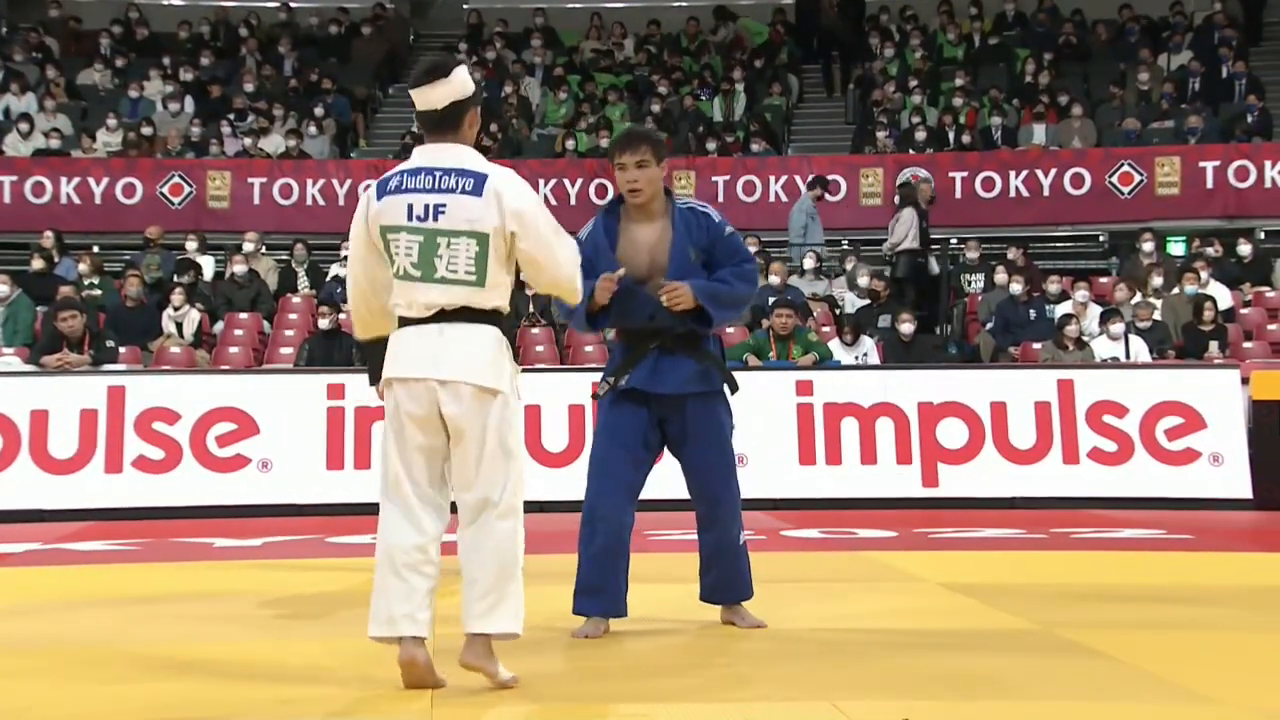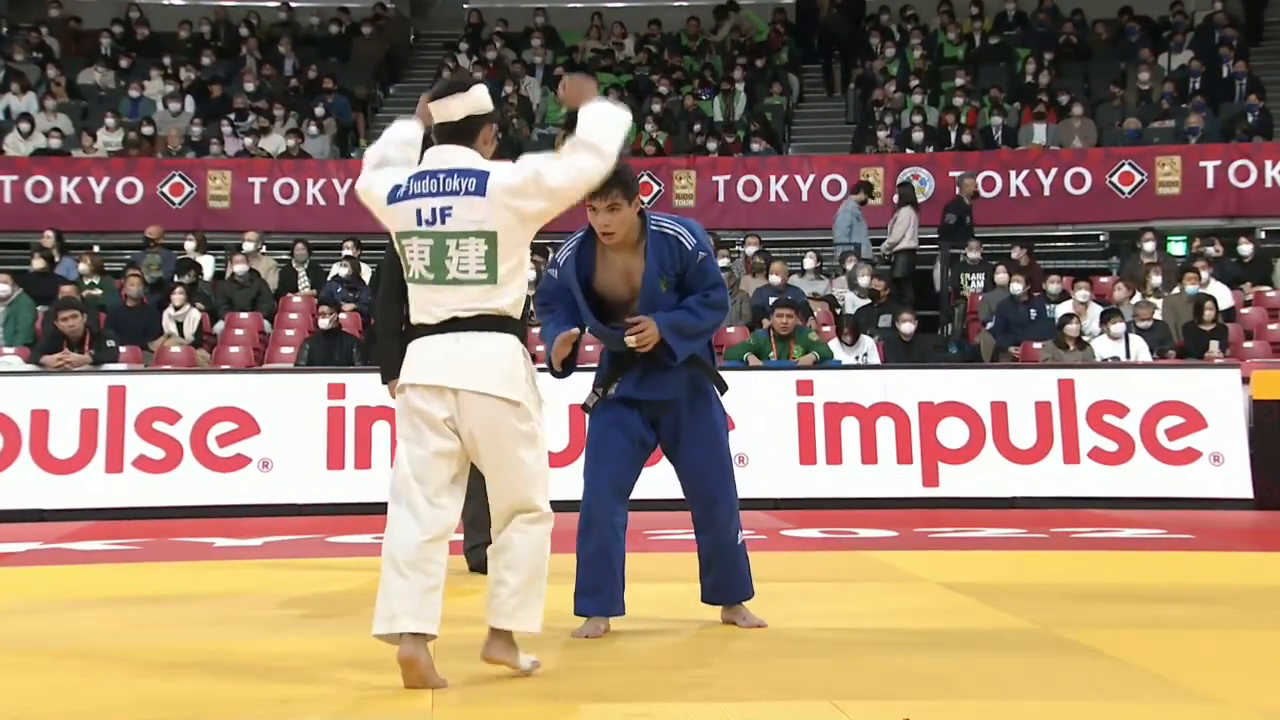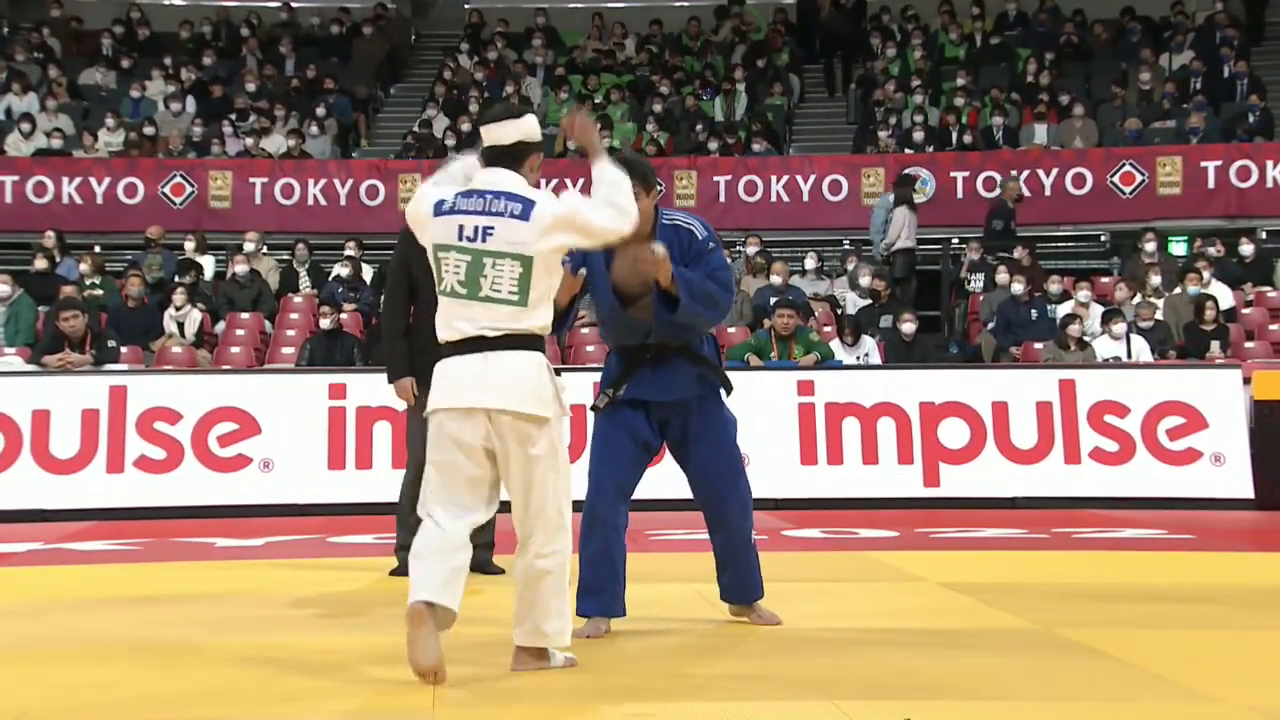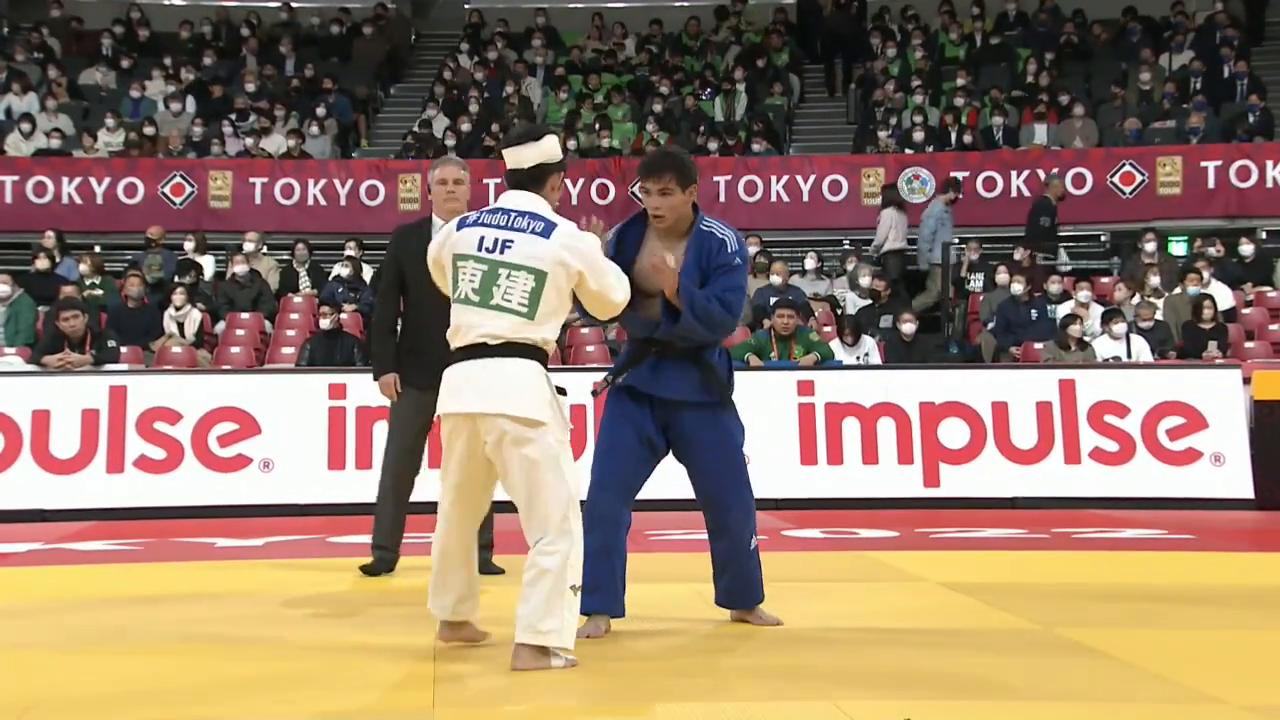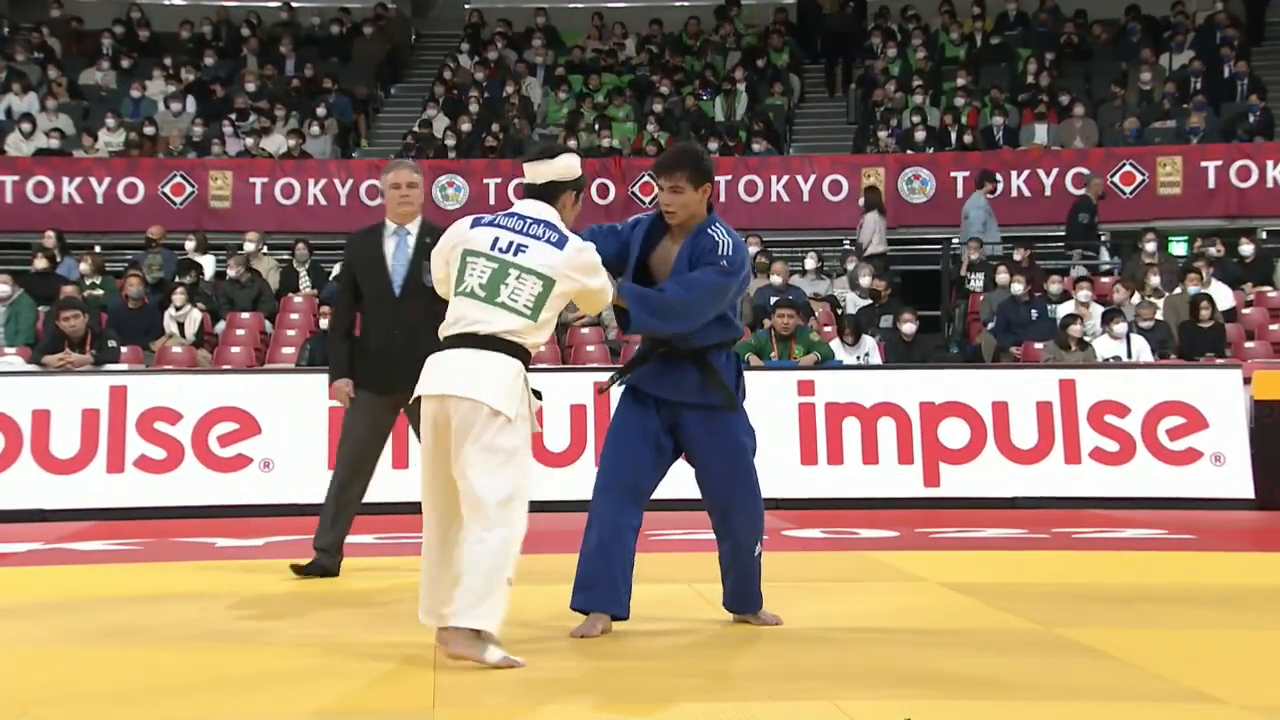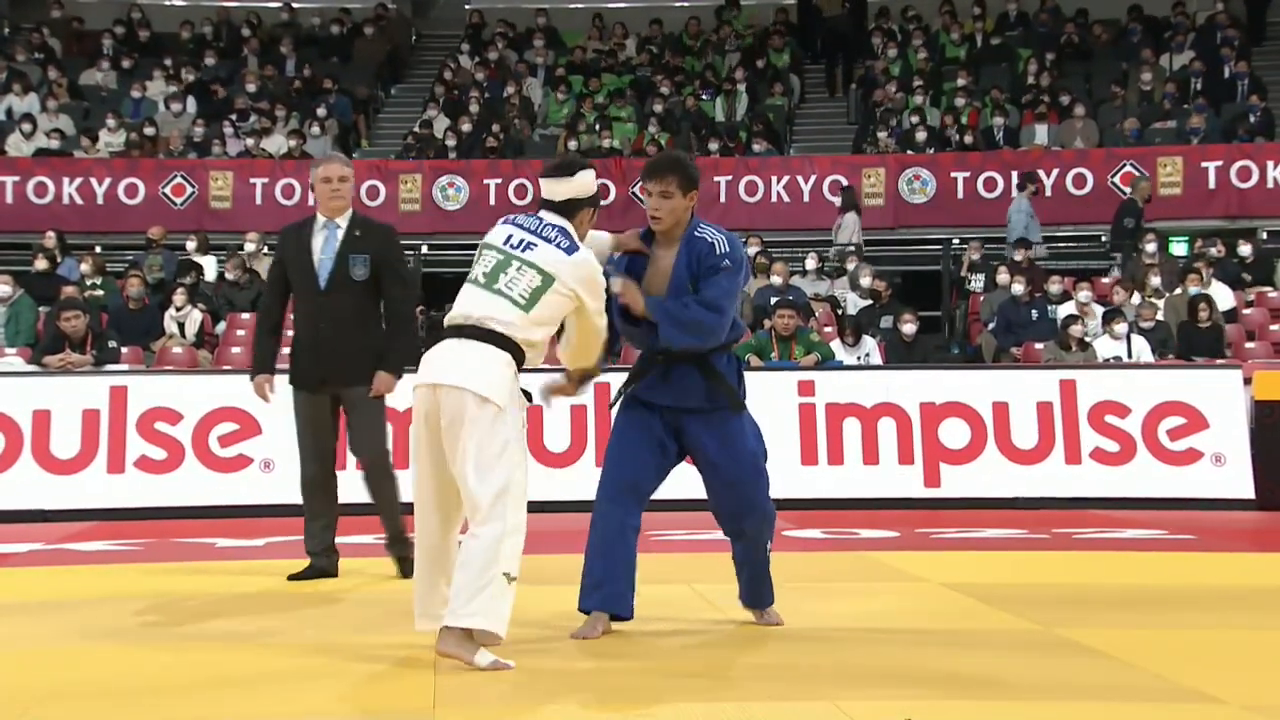
dt=0.3s
person 1, frame 1
left shoulder: (383, 189)
right shoulder: (501, 185)
left elbow: (364, 281)
right elbow: (559, 270)
left wrist: (372, 329)
right wrist: (552, 273)
left hip: (410, 355)
right hip: (475, 353)
left knee: (409, 508)
right knee: (491, 503)
left ankle: (407, 638)
right ankle: (482, 636)
person 1, frame 2
left shoulder: (396, 190)
right shoulder: (508, 183)
left elbow: (377, 164)
right elbow: (588, 155)
left wrist: (414, 121)
right wrist: (592, 104)
left hip: (425, 361)
right hip: (493, 359)
left knee: (418, 510)
right knee: (522, 506)
left ankle: (410, 638)
right ankle: (503, 632)
person 1, frame 3
left shoulder: (436, 210)
right shoulder: (550, 212)
right elbow: (617, 214)
left wrist: (471, 163)
right wrist: (596, 151)
left hip: (456, 377)
right hip: (521, 378)
left knee: (447, 513)
right knee: (543, 521)
left ankle: (428, 606)
right ankle: (535, 644)
person 1, frame 4
left shoulder: (458, 229)
right shoulder: (567, 239)
right elbow: (611, 302)
right wrist: (594, 247)
left hip: (461, 381)
right hip: (520, 385)
left knee: (460, 509)
right knee: (553, 519)
left ankle: (454, 618)
right ankle: (536, 641)
person 1, frame 5
left shoulder: (470, 227)
right shoulder: (576, 251)
left elbow: (441, 278)
right elbow: (596, 298)
left hip: (442, 370)
right hip: (494, 379)
left knee: (444, 507)
right knee: (495, 511)
left ankle: (450, 619)
right ankle: (467, 632)
person 1, frame 6
left shoulder: (508, 225)
right shoulder: (583, 265)
right elbow: (586, 345)
left wrist: (613, 243)
right wrist: (575, 375)
left hip: (438, 362)
right hip: (486, 372)
left knee: (440, 509)
right knee: (495, 508)
left ankle: (445, 619)
right ankle: (463, 629)
person 2, frame 1
left shoulder: (703, 220)
right shoulder: (599, 231)
left elbow: (743, 278)
left wrist: (699, 294)
right wrist: (593, 295)
left hip: (694, 370)
right hip: (630, 370)
left knee: (717, 492)
right knee: (607, 493)
left ankle: (730, 601)
right ankle: (598, 610)
person 2, frame 2
left shoulder: (680, 238)
right shoulder: (574, 255)
left elbow: (713, 303)
right elbow: (552, 306)
left wrist: (664, 328)
right wrist: (560, 340)
left hip: (683, 376)
right hip: (621, 378)
left knee: (714, 493)
right knee: (602, 496)
left ankle: (730, 600)
right ankle: (598, 608)
person 2, frame 3
left shoulder: (690, 234)
right shoulder: (591, 244)
left elbow: (718, 299)
right elbow: (556, 300)
left wrist: (671, 279)
left hip: (690, 374)
right hip: (628, 379)
left knee: (727, 491)
right knee: (605, 496)
left ankle: (744, 598)
right ankle: (599, 609)
person 2, frame 4
left shoulder: (721, 245)
right shoulder: (624, 233)
left elbow: (723, 318)
left wrist: (678, 293)
left hip: (698, 379)
right hip: (638, 375)
left knee: (729, 497)
right knee: (607, 494)
left ankle: (743, 601)
right ankle: (599, 608)
person 2, frame 5
left shoulder: (726, 250)
right shoulder: (647, 228)
left elbow: (680, 308)
right elbow: (597, 246)
left wrist: (616, 293)
left hip: (708, 384)
right hip: (651, 377)
left knee: (737, 501)
right knee: (616, 492)
left ankle: (745, 603)
right ankle: (601, 608)
person 2, frame 6
left shoulder: (721, 250)
right shoulder: (635, 249)
left elbow: (710, 324)
right elbow: (608, 309)
left wrist: (646, 309)
left hip: (710, 388)
right hip: (651, 386)
left knee: (748, 500)
right knee: (618, 495)
left ankle: (757, 598)
right ankle: (603, 609)
person 3, frame 1
left shoulder: (474, 239)
right shoulder: (395, 233)
left elbow: (502, 304)
right elbow: (373, 307)
right wrist: (381, 374)
left hip: (470, 369)
right hip: (408, 368)
person 3, frame 2
left shoulder: (490, 237)
right shoulder: (405, 237)
left elbow: (513, 309)
right elbow: (385, 310)
left wrist: (512, 370)
right wrist: (393, 370)
left hip: (482, 368)
right hip: (422, 367)
left knee: (480, 459)
right knee: (418, 457)
left ankle: (478, 547)
right ankle: (413, 545)
person 3, frame 3
right shoulder: (415, 239)
right elbow: (394, 309)
right wrist: (399, 370)
right hip: (428, 371)
right knee: (421, 464)
left ankle: (482, 552)
right ankle: (408, 553)
person 3, frame 4
right shoulder: (406, 238)
right elbow: (386, 307)
right wrist: (385, 365)
right hip: (417, 369)
right knee: (400, 461)
left ankle: (479, 552)
right ankle: (385, 550)
person 3, frame 5
right shoulder: (358, 243)
right elbow: (342, 312)
right wrist: (339, 372)
right hip: (372, 376)
right knee: (350, 465)
right ankle: (326, 555)
person 3, frame 6
left shoulder: (379, 237)
right shoulder: (291, 237)
left elbow: (401, 308)
right elbow: (271, 308)
left wrist: (391, 365)
right wrist: (262, 365)
left hip: (362, 368)
right hip: (310, 370)
left knee: (373, 457)
right knee: (315, 468)
left ankle: (399, 542)
right ankle: (322, 556)
